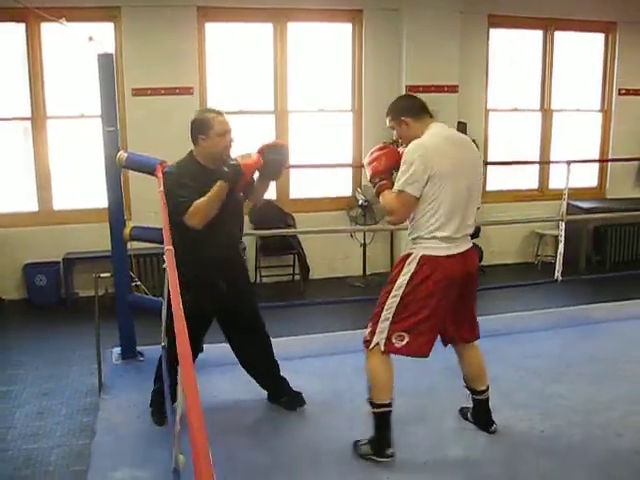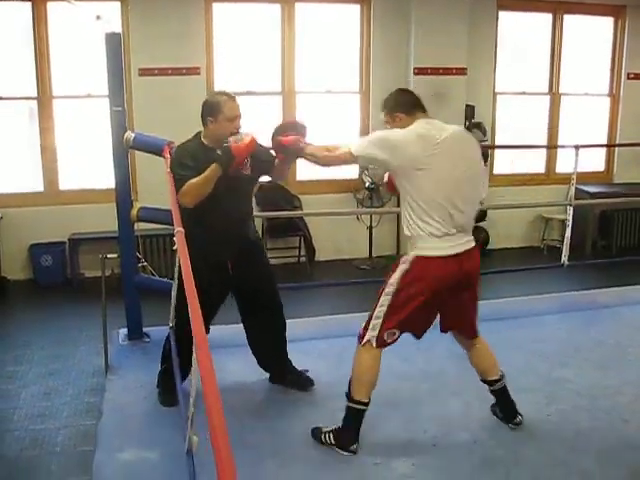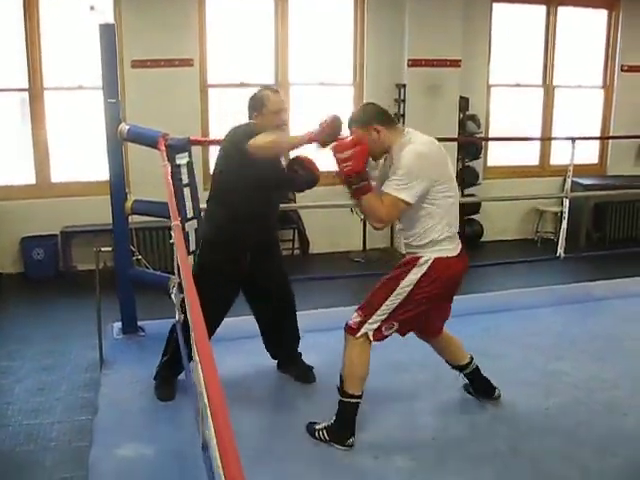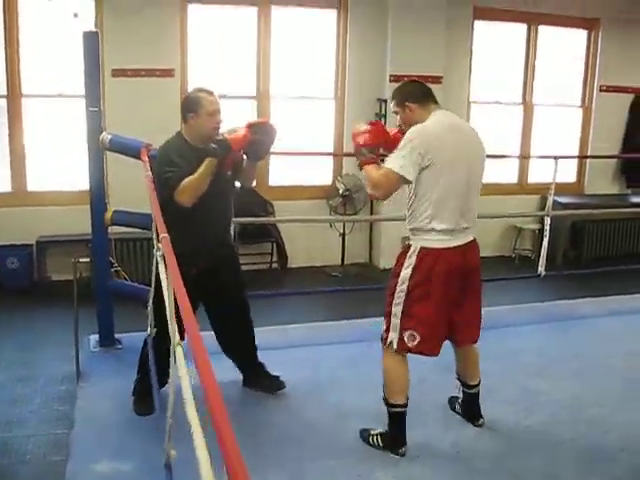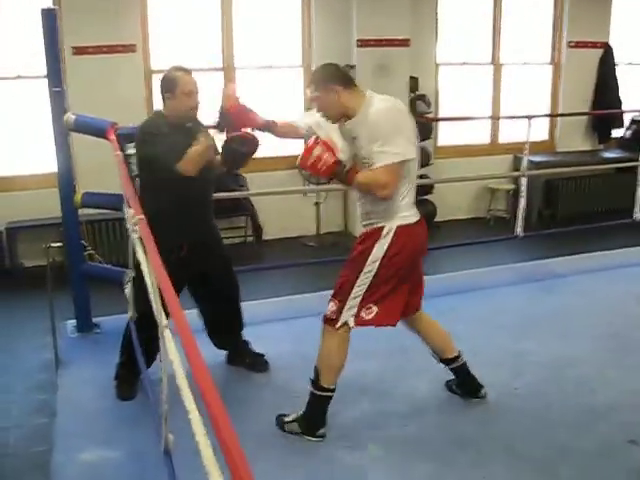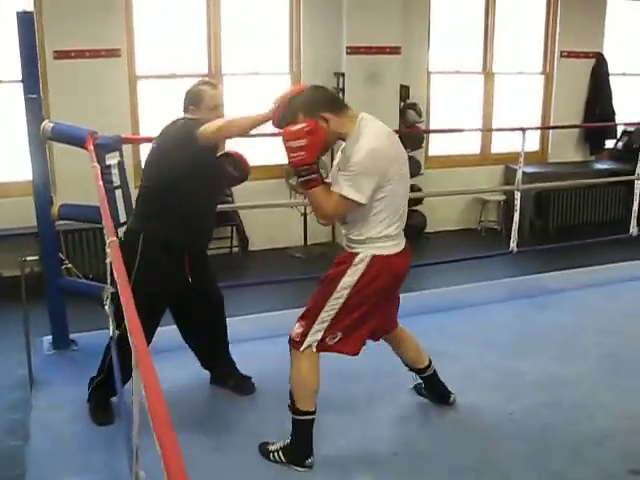
dt=0.7s
person 1, frame 1
left shoulder: (420, 151)
right shoulder: (467, 146)
left elbow: (398, 213)
left wrist: (381, 180)
left hip: (429, 262)
right hip: (465, 256)
left knee: (378, 343)
right knee: (465, 339)
left ankle: (381, 440)
right ankle: (483, 414)
person 1, frame 2
left shoulder: (400, 141)
right shoulder: (467, 140)
left elbow: (333, 156)
left wrist: (298, 146)
left hip: (426, 262)
right hip: (466, 256)
left knee: (370, 338)
right knee: (468, 335)
left ankle: (347, 433)
right ankle: (507, 408)
person 1, frame 3
left shoulder: (414, 156)
right shoulder: (395, 155)
left elbow: (382, 216)
right elbow: (385, 194)
left wrist: (354, 178)
right wrist: (358, 175)
left hip: (432, 262)
right hip: (450, 258)
left knee: (358, 330)
right knee: (429, 329)
left ankle: (343, 428)
right ankle: (482, 385)
person 1, frame 4
left shoulder: (422, 135)
right shoulder: (469, 135)
left elbow: (380, 188)
left wrist: (367, 153)
right wrist: (398, 152)
left hip: (429, 253)
right hip: (466, 249)
left knee: (396, 345)
right knee: (464, 336)
left ankle: (395, 434)
right ankle: (472, 407)
person 1, frame 5
left shoulder: (385, 116)
right shoulder: (352, 118)
left elbow: (386, 184)
right elbow: (298, 129)
left wrist: (340, 171)
right wrist: (256, 121)
left hip: (394, 232)
right hip: (402, 230)
left knee: (338, 320)
right knee: (411, 312)
left ankle: (313, 419)
right ankle: (467, 381)
person 1, frame 6
left shoulder: (368, 149)
right shoulder: (362, 133)
left elbow: (330, 212)
right elbow: (338, 191)
left wrist: (304, 168)
right wrist: (310, 168)
left hip: (371, 259)
right hip: (394, 252)
left knee: (305, 342)
right knee: (386, 327)
left ankle: (299, 448)
right ankle: (436, 387)
person 2, frame 1
left shoulder: (228, 165)
right shoulder: (181, 174)
left elbow: (251, 198)
right elbow: (195, 219)
left wrist: (265, 176)
right wrist: (226, 181)
left hip: (230, 269)
right hip: (193, 274)
left knee: (251, 330)
left ankle: (276, 388)
right ankle: (161, 399)
person 2, frame 2
left shoulder: (245, 145)
right shoulder: (187, 154)
left elbow: (277, 171)
right elbow: (187, 198)
right wrist: (220, 163)
left hip: (245, 247)
right hip: (205, 254)
left knee: (267, 308)
right knee: (190, 319)
left ankle: (281, 369)
right ankle: (168, 379)
person 2, frame 3
left shoulder: (278, 150)
right shoulder: (242, 135)
left elbow: (276, 187)
right elbow: (259, 147)
left wrist: (298, 178)
right wrist: (315, 135)
left hip: (261, 243)
right hip: (221, 244)
left knee: (280, 303)
right knee: (201, 311)
left ankle: (289, 359)
right ankle: (167, 371)
person 2, frame 4
left shoulder: (219, 144)
right shoulder: (170, 153)
left elbow: (244, 182)
right elbow: (185, 196)
left wrist: (253, 156)
right wrist: (214, 158)
left hip: (218, 250)
right hip: (182, 255)
left knee: (235, 313)
right knee: (168, 324)
left ankle: (254, 372)
right ankle: (145, 387)
person 2, frame 5
left shoulder: (192, 123)
right shoulder: (152, 131)
left elbow: (210, 166)
right elbow: (186, 167)
right wrist: (206, 138)
left hip: (201, 230)
right hip: (162, 236)
left knee: (223, 291)
right knee: (150, 306)
left ankle: (236, 349)
right ankle: (128, 371)
person 2, frame 6
left shoulder: (200, 142)
right shoulder: (182, 132)
right elbow: (217, 129)
left wrist: (220, 178)
right wrist: (270, 114)
left hip: (187, 249)
right hip: (152, 248)
left knee: (208, 310)
right knee: (134, 323)
left ankle: (222, 370)
right ankle: (101, 392)
